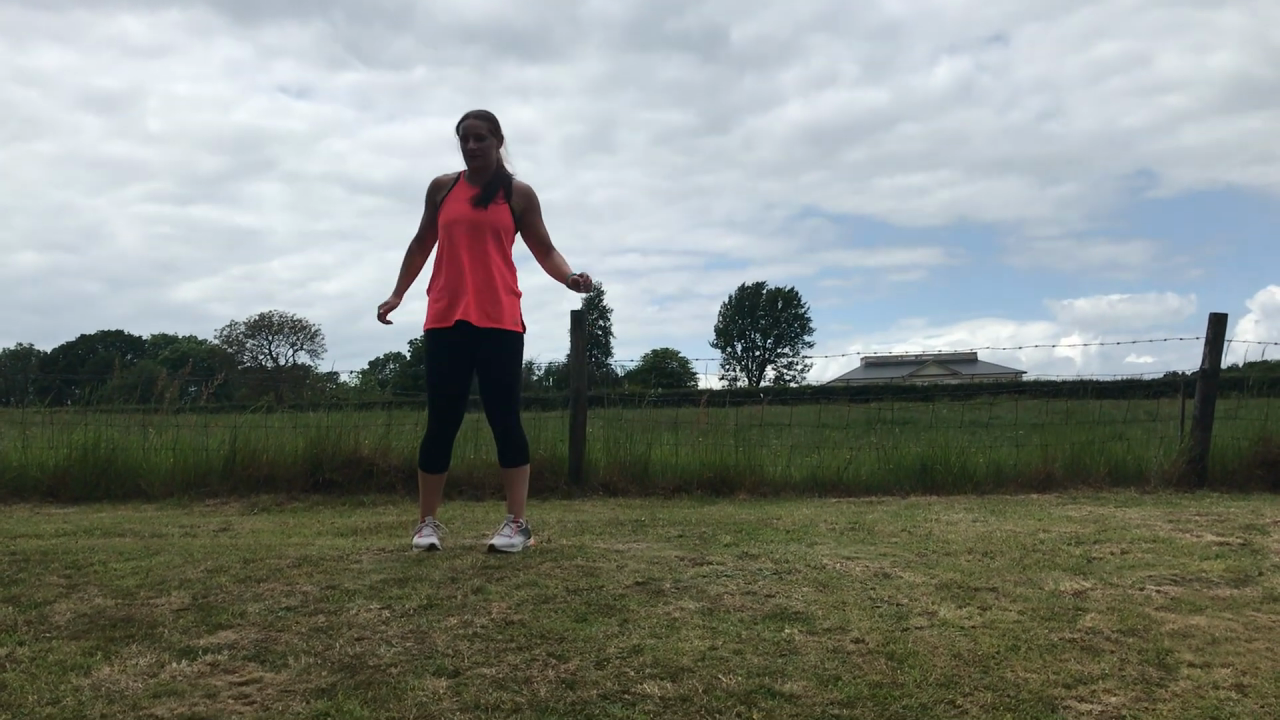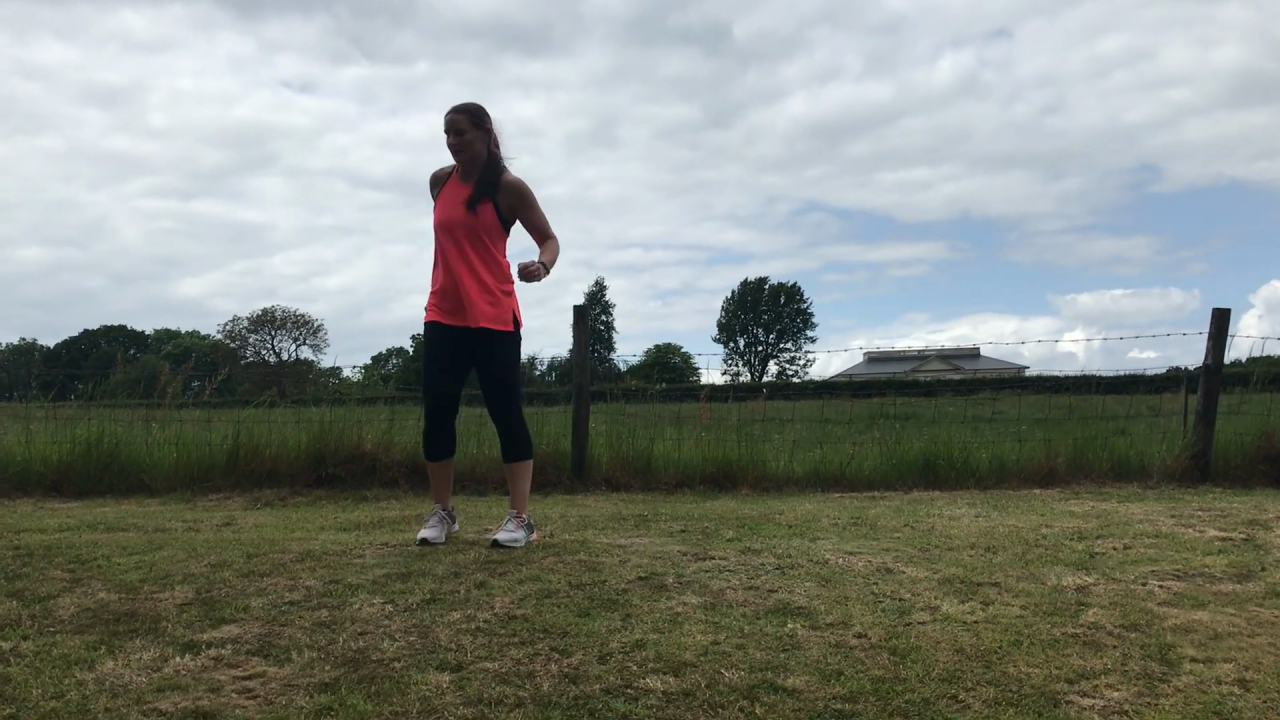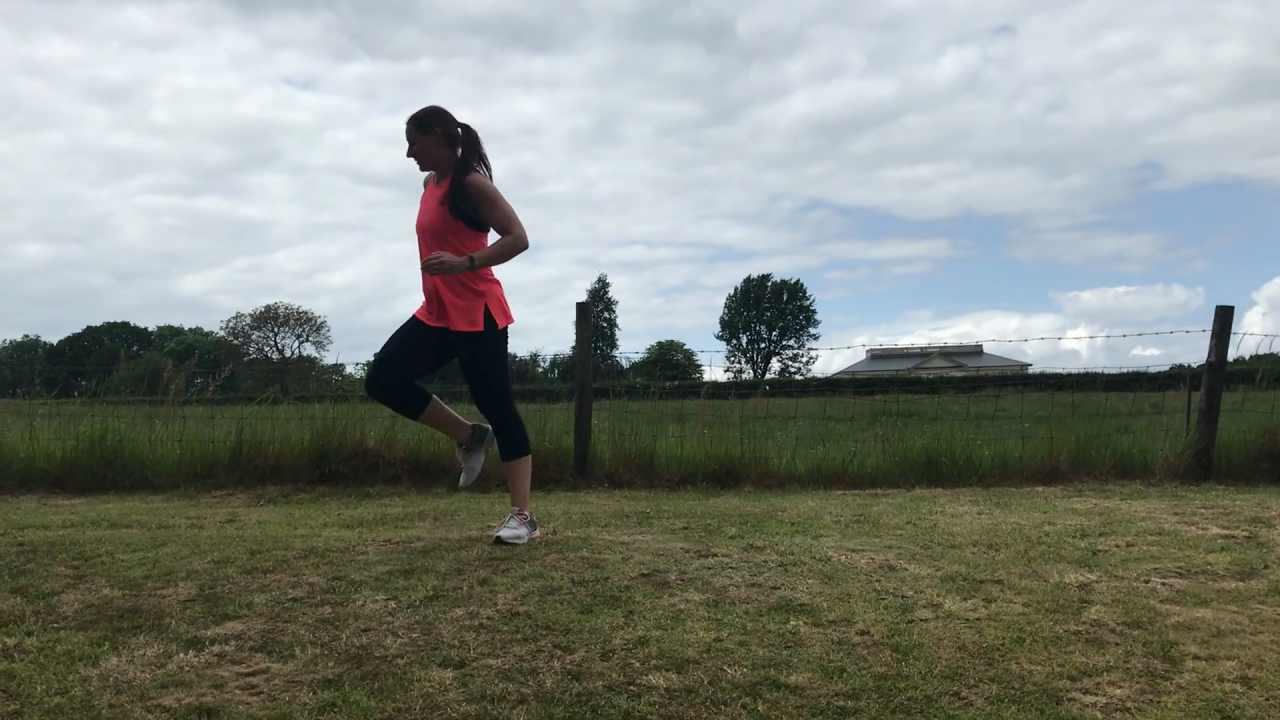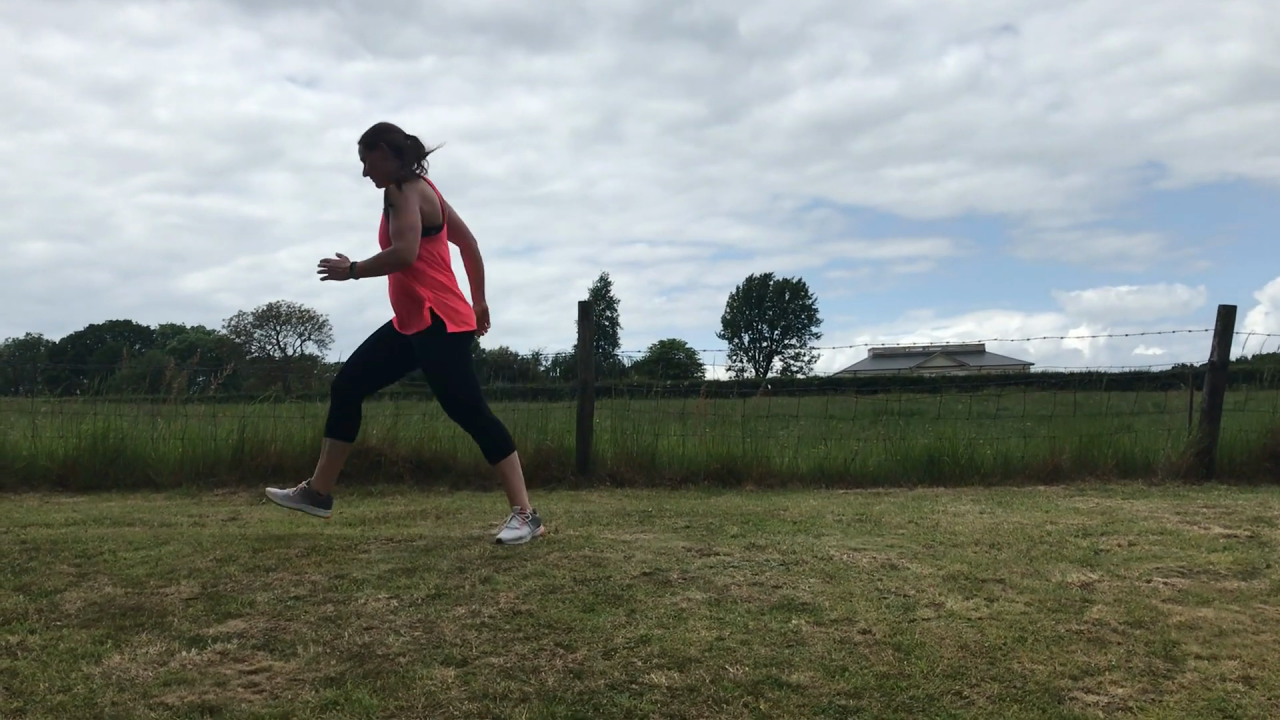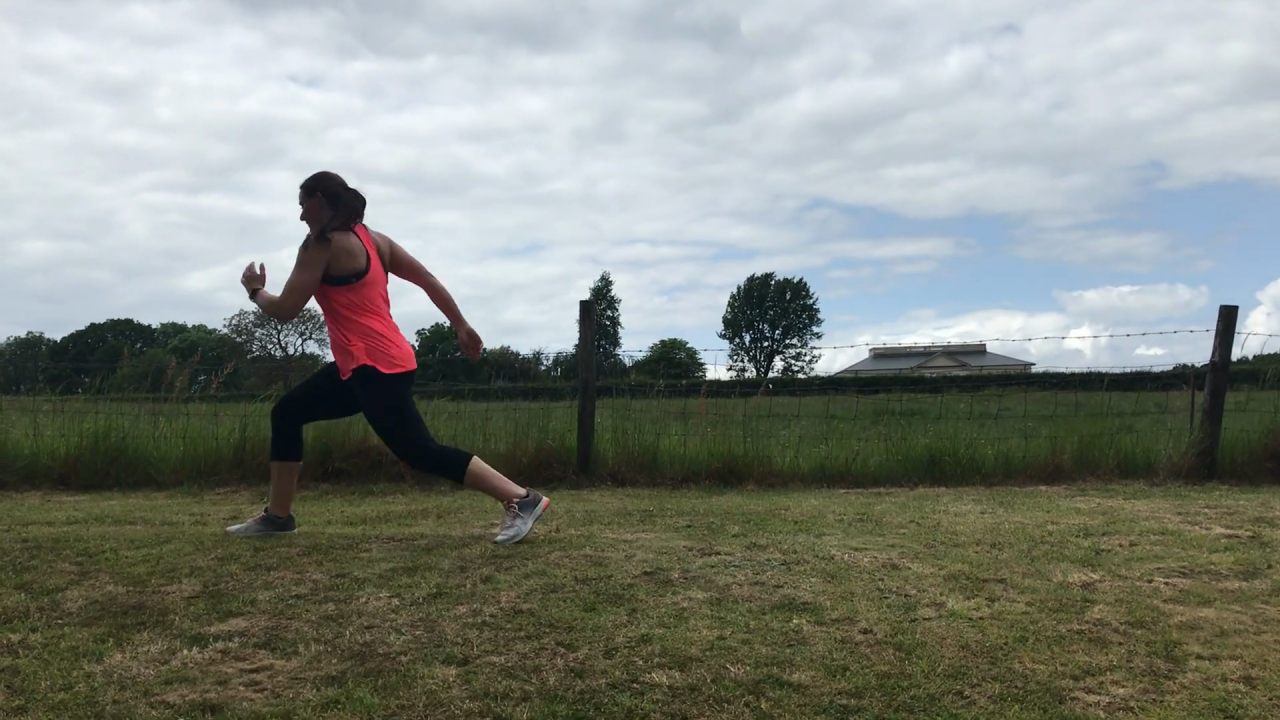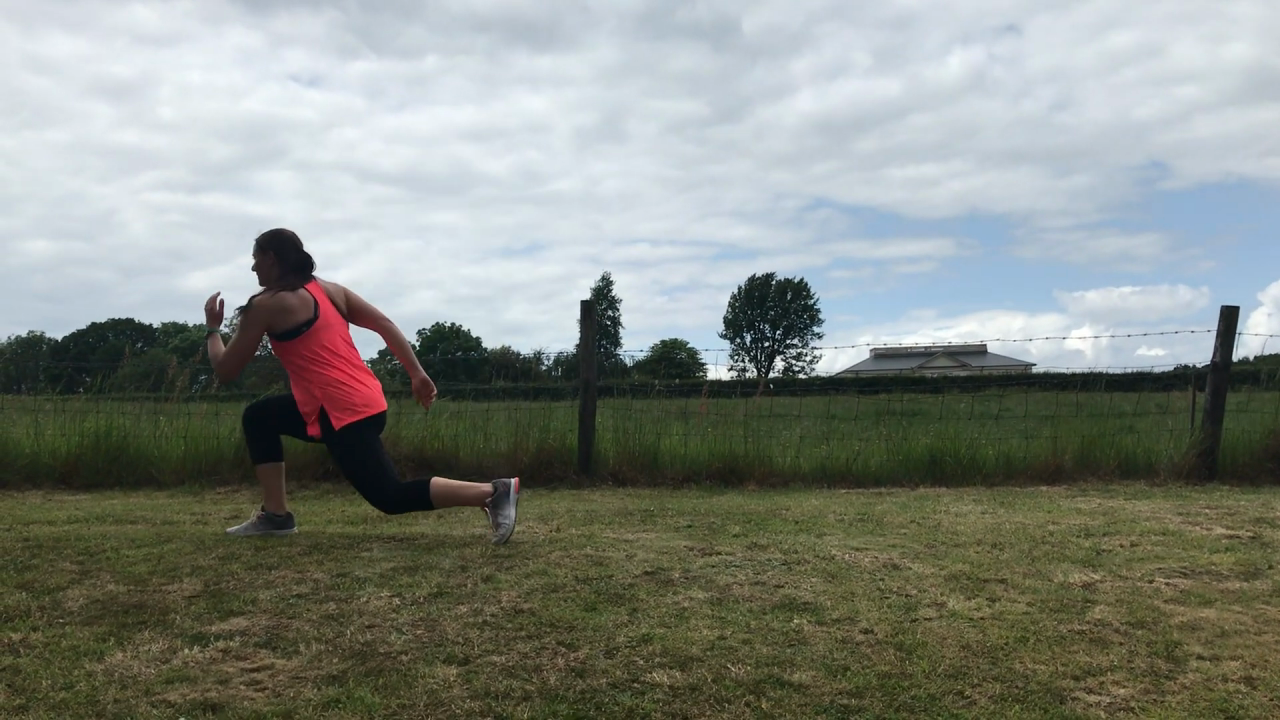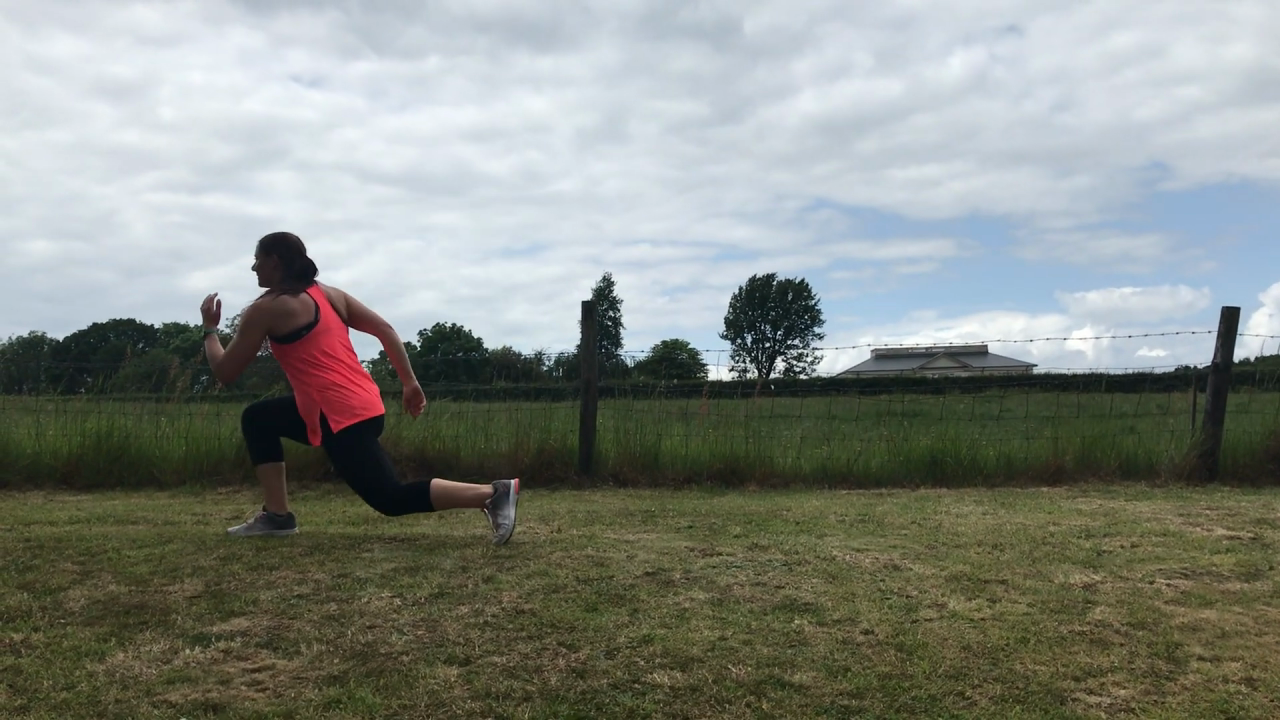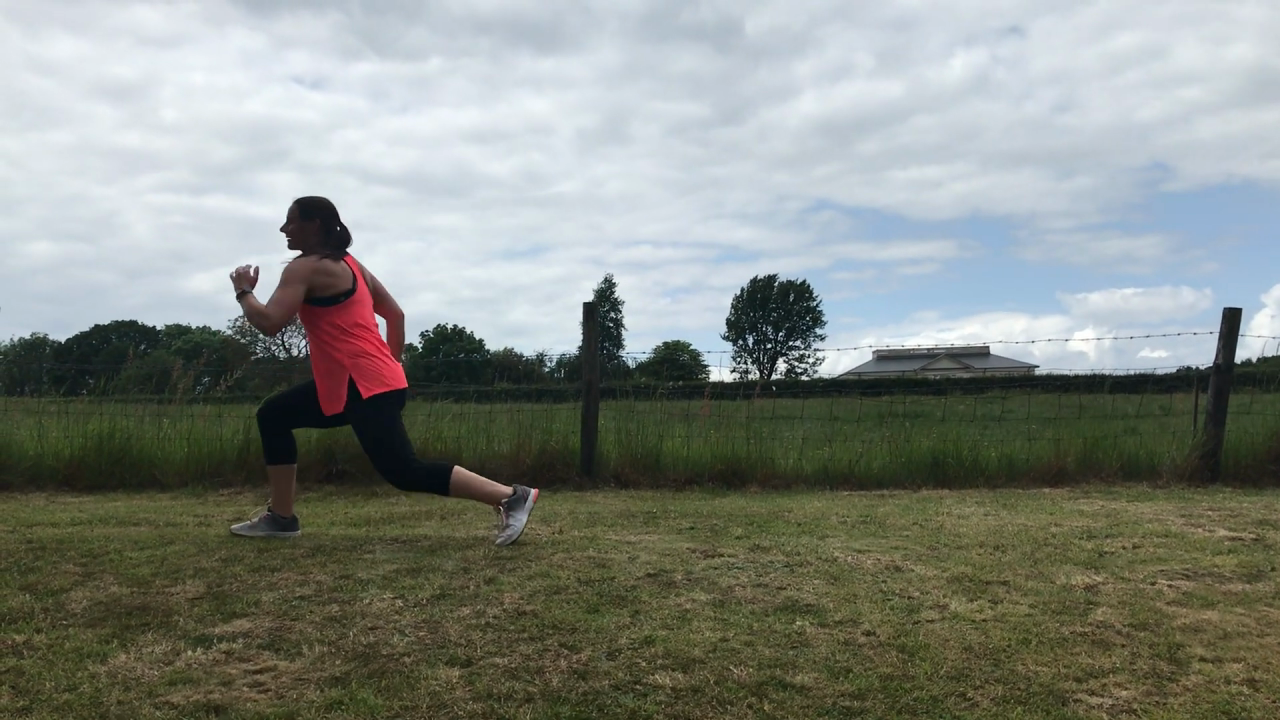
dt=0.2s
person 1, frame 1
left shoulder: (518, 193)
right shoulder: (441, 188)
left elbow: (544, 250)
right elbow: (422, 245)
left wrist: (568, 276)
right wrist: (397, 295)
left hip: (499, 319)
right hip: (445, 320)
left knee: (504, 417)
right knee: (442, 420)
left ankle: (517, 522)
right ankle: (427, 521)
person 1, frame 2
left shoulder: (508, 185)
right shoulder: (439, 181)
left elbow: (548, 239)
left wrist: (540, 266)
left hip: (495, 317)
right hip: (444, 315)
left knee: (505, 412)
right knee: (439, 409)
left ankle: (520, 518)
right ankle: (441, 510)
person 1, frame 3
left shoulder: (473, 184)
right shoulder: (432, 183)
left elbow: (518, 238)
left wrist: (465, 264)
left hip: (480, 317)
right hip: (437, 314)
left knee: (497, 408)
right knee: (383, 379)
left ankle: (522, 515)
right ankle: (469, 437)
person 1, frame 4
left shoulder: (404, 192)
right shoulder: (420, 190)
left elbow: (407, 251)
right elbow: (468, 243)
left wrist: (355, 268)
right wrist: (479, 303)
left hip: (437, 323)
right hip: (413, 323)
left knee: (470, 413)
right knee: (346, 388)
left ankle: (524, 515)
right ankle: (317, 492)
person 1, frame 5
left shoulder: (322, 244)
right shoulder: (372, 239)
left elbow: (285, 309)
right elbow: (428, 280)
left wrist: (255, 290)
right wrist: (461, 326)
left hip: (373, 366)
right hip: (367, 363)
left knee: (420, 451)
right knee: (287, 412)
left ankle: (520, 501)
right ankle: (278, 515)
person 1, frame 6
left shoulder: (266, 306)
right shoulder: (329, 290)
left elbow: (226, 370)
right elbow: (386, 325)
left wrist: (213, 329)
right wrist: (416, 374)
left hip: (342, 411)
right hip: (349, 402)
left knee: (389, 496)
right knee: (257, 418)
left ankle: (494, 493)
right ankle: (275, 514)
person 1, frame 7
left shoulder: (267, 307)
right shoulder: (328, 294)
left elbow: (226, 371)
right elbow: (386, 330)
left wrist: (209, 328)
right wrist: (409, 382)
left hip: (341, 413)
right hip: (342, 405)
left knee: (387, 497)
right knee: (256, 419)
left ankle: (495, 494)
right ankle: (276, 514)
person 1, frame 8
left shoulder: (306, 265)
right shoulder: (345, 264)
left elbow: (269, 323)
right elbow: (395, 312)
left wrist: (243, 292)
right wrist: (388, 362)
left hip: (368, 384)
right hip: (350, 381)
left knee: (401, 470)
right knee: (273, 415)
left ankle: (512, 499)
right ankle: (281, 516)
